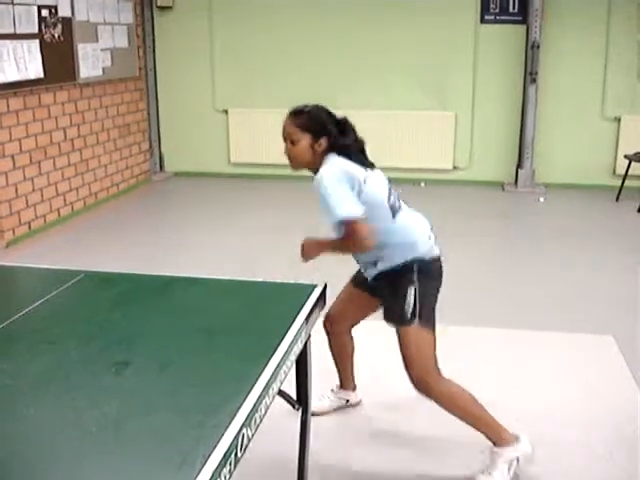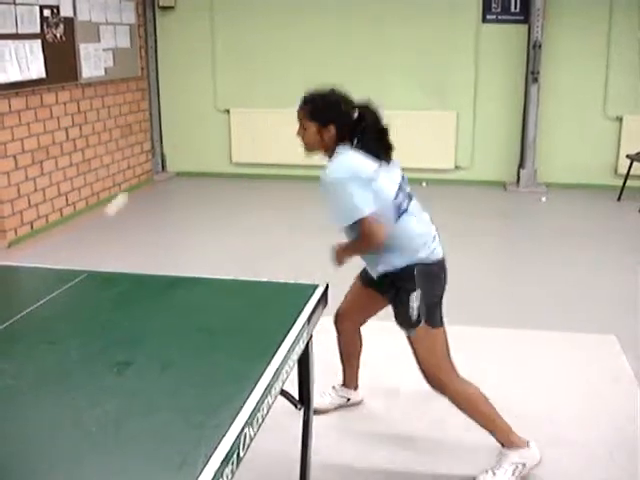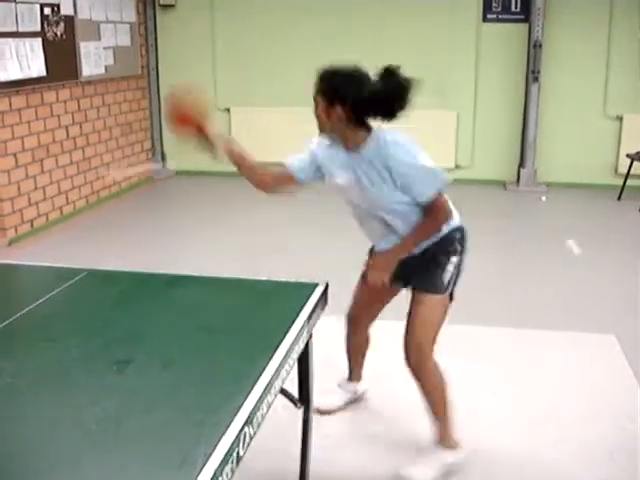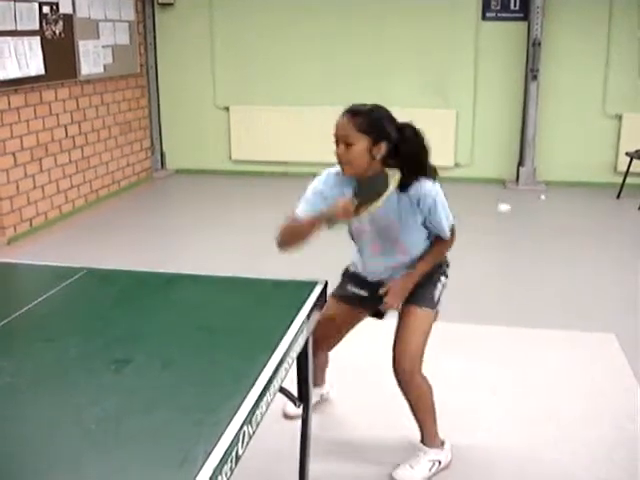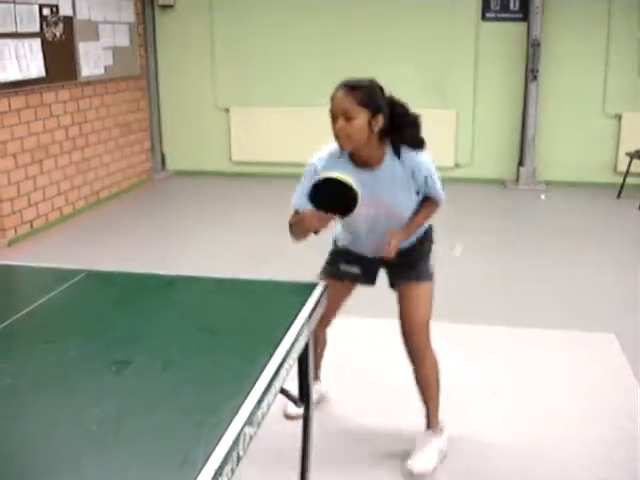
dt=0.2s
person 1, frame 1
left shoulder: (329, 177)
right shoulder: (343, 169)
left elbow: (361, 240)
left wrist: (319, 246)
left hip: (412, 269)
right hip: (385, 263)
left knee: (425, 379)
right knee: (334, 321)
left ankle: (507, 443)
right ankle: (347, 391)
person 1, frame 2
left shoulder: (338, 172)
right shoulder: (366, 156)
left elbow: (376, 236)
left wrist: (346, 249)
left hip: (414, 268)
right hip: (395, 261)
left knee: (440, 376)
right knee: (345, 318)
left ankle: (518, 448)
right ankle: (349, 389)
person 1, frame 3
left shoulder: (395, 149)
right shoulder: (328, 150)
left elbow: (440, 213)
right elbow: (269, 182)
left wrist: (392, 257)
right wrist: (227, 147)
left hip: (436, 248)
right hip: (391, 247)
left knee: (417, 353)
right knee: (356, 319)
left ankle: (446, 444)
right ankle: (354, 384)
person 1, frame 4
left shoulder: (422, 191)
right shoulder: (333, 183)
left elbow: (445, 240)
right elbow: (284, 241)
left wrist: (406, 284)
right wrist: (322, 217)
left hip: (421, 274)
right hip: (367, 274)
left knee: (405, 365)
right knee: (317, 336)
left ankle: (434, 447)
right ankle: (317, 388)
person 1, frame 5
left shoulder: (414, 160)
right shoulder: (324, 165)
left elbow: (433, 200)
right elbow: (295, 229)
left wrist: (402, 233)
right wrist: (307, 222)
left hip: (408, 248)
right hip: (352, 247)
left knee: (417, 339)
right knee: (314, 318)
left ankle: (434, 431)
right ankle: (312, 385)
